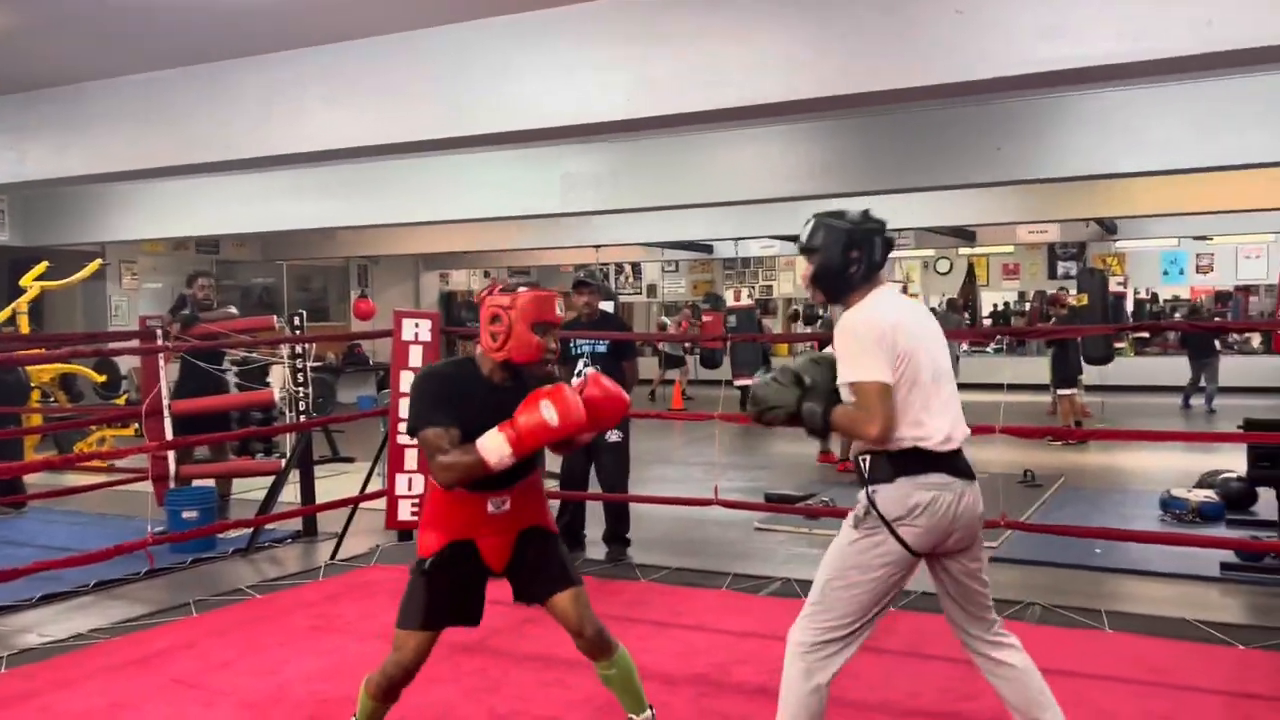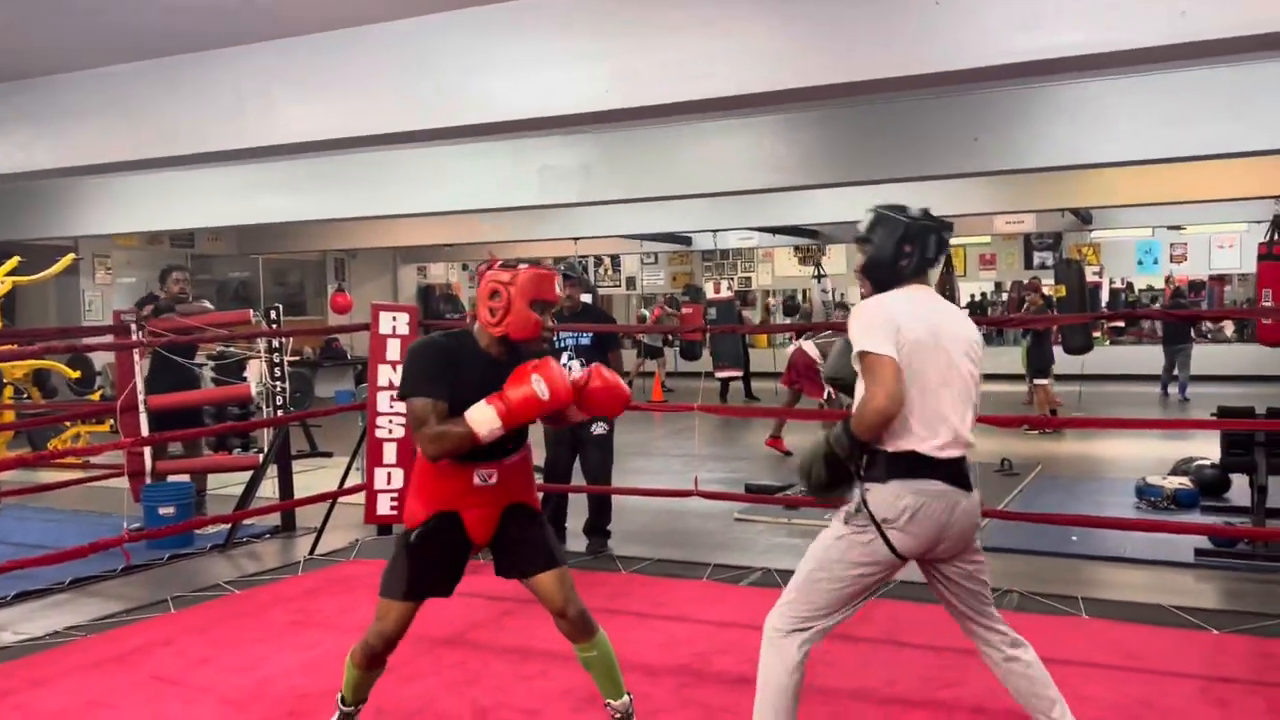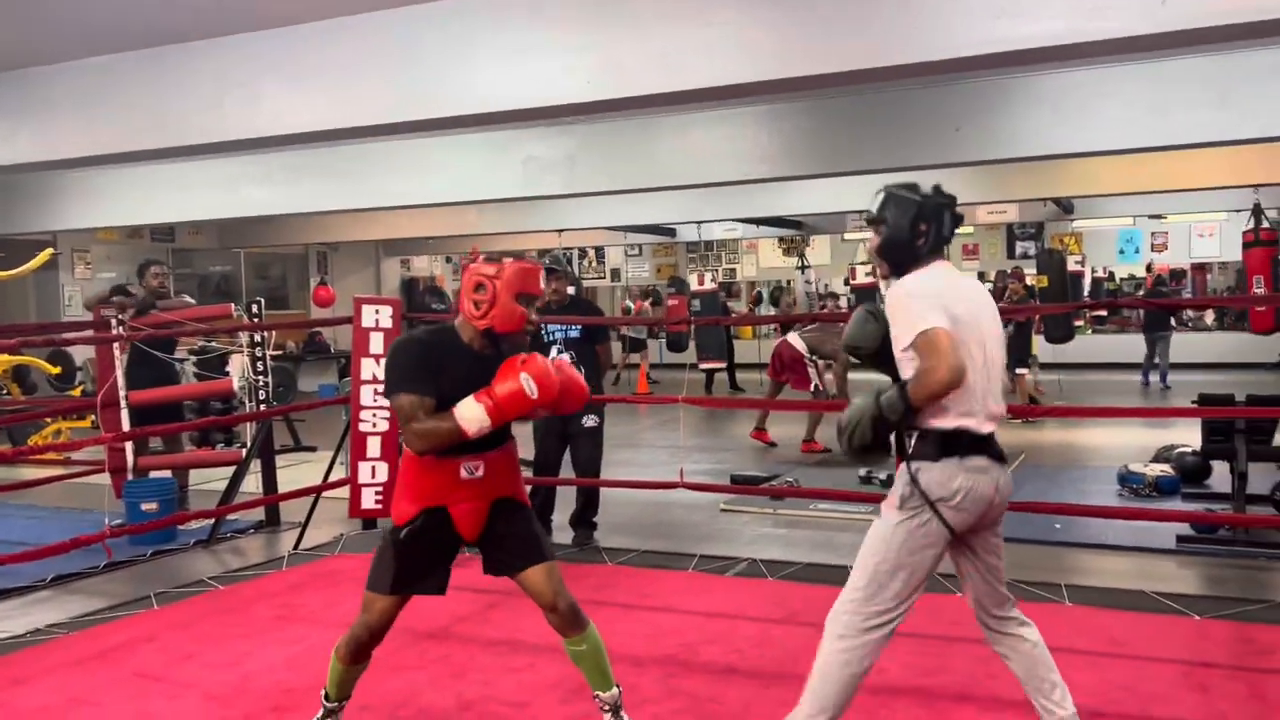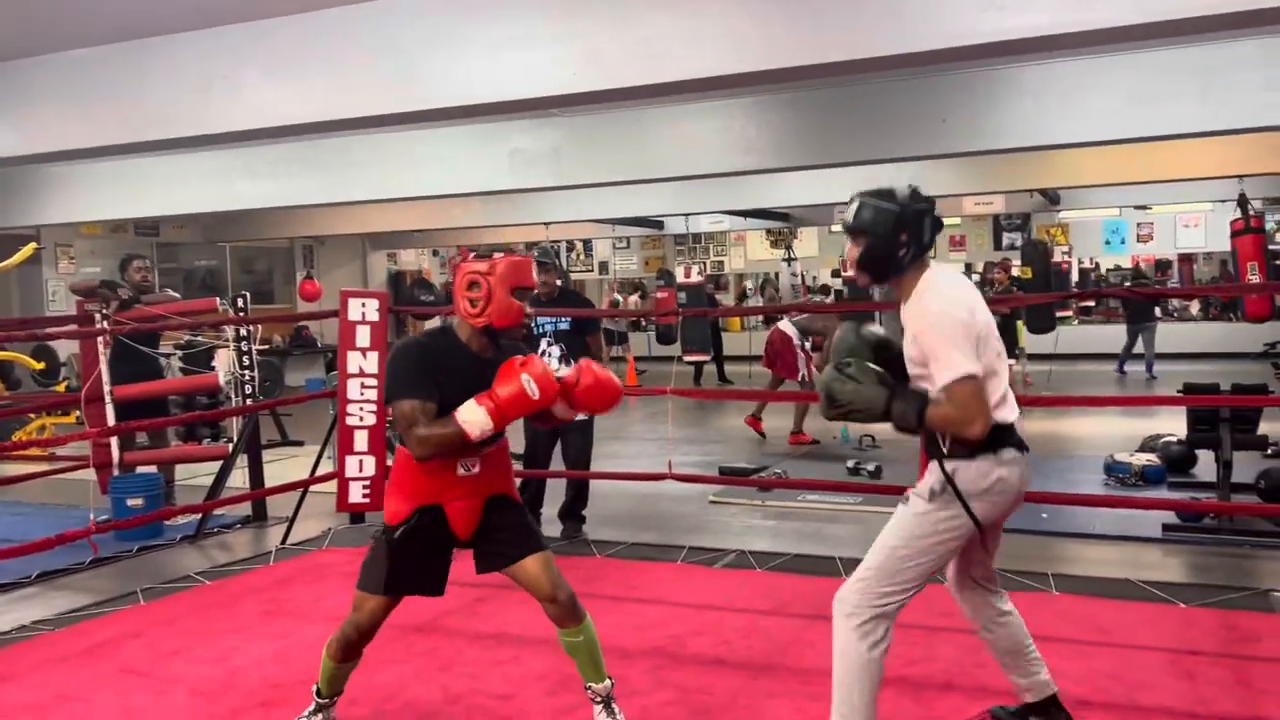
dt=0.2s
person 1, frame 1
left shoulder: (861, 322)
right shoulder: (915, 312)
left elbow: (874, 427)
left wrist: (803, 407)
right wrist: (834, 390)
left hip: (902, 497)
right hip: (958, 490)
left knee: (814, 641)
right knee: (987, 635)
person 1, frame 2
left shoulder: (876, 311)
right shoulder: (963, 323)
left elbow: (882, 404)
left wrist: (837, 445)
left hip: (892, 496)
right hip: (955, 495)
left knee: (788, 628)
right knee: (988, 629)
person 1, frame 3
left shoulder: (911, 290)
right shoulder: (976, 292)
left elbow: (947, 372)
left wrist: (883, 410)
right wrist: (891, 352)
left hip: (938, 473)
right hip: (987, 469)
left knee: (857, 621)
right knee: (999, 613)
person 1, frame 4
left shoulder: (932, 308)
right shoulder: (946, 285)
left elbow: (971, 419)
left wrist: (888, 405)
right wrist: (883, 354)
left hip: (969, 471)
right hip: (1001, 463)
left knee: (860, 605)
right knee: (977, 592)
person 2, frame 1
left shoulder: (533, 379)
right shoulder: (438, 383)
left elbow: (562, 442)
right elbow: (447, 470)
left wrist: (585, 413)
right wrist: (522, 432)
left hip: (524, 525)
right hip: (455, 532)
left knee: (590, 632)
right knee: (402, 663)
person 2, frame 2
left shoulder: (527, 355)
right shoulder: (433, 353)
left elbow: (549, 412)
right elbow: (431, 441)
left wrist: (584, 394)
right wrist: (510, 405)
left hip: (510, 500)
right hip: (441, 506)
left knee: (571, 611)
right knee: (384, 634)
person 2, frame 3
left shoulder: (508, 350)
right shoulder: (416, 350)
right elbow: (419, 437)
left wrist: (554, 392)
right wrist: (497, 400)
left hip: (497, 496)
right hip: (429, 502)
left knee: (562, 606)
right knee: (370, 625)
person 2, frame 4
left shoulder: (507, 349)
right shoulder: (416, 355)
left elbow: (538, 411)
right elbow: (420, 441)
left wrist: (576, 395)
right wrist: (498, 405)
left hip: (490, 494)
right hip: (423, 501)
left knee: (560, 598)
right knee: (362, 622)
person 3, frame 1
left shoulder: (617, 327)
right shoulder: (567, 330)
left elbow: (631, 374)
left knee: (614, 482)
right knee: (571, 479)
left ankle: (617, 541)
right ankle: (571, 537)
person 3, frame 2
left shoulder: (600, 319)
right shoulder: (550, 323)
left elbow: (616, 365)
left knee: (598, 474)
right knee: (555, 472)
left ankle: (598, 533)
right ankle: (553, 530)
person 3, frame 3
left shoulder: (588, 311)
right shoulder: (537, 316)
left elbow: (605, 357)
left wrist: (588, 384)
left hip: (585, 402)
left knee: (587, 467)
right knee: (544, 464)
left ankle: (584, 525)
right ankle: (538, 522)
person 3, frame 4
left shoulder: (578, 303)
right shoulder: (527, 309)
left elbow: (596, 350)
left knee: (577, 459)
right knee: (534, 456)
left ankle: (572, 516)
right ankle: (528, 513)
person 4, frame 1
left shoulder: (223, 313)
right shoulder: (183, 317)
left elbow: (232, 315)
left wrist: (194, 318)
right wrist: (176, 310)
left hip: (214, 389)
right hip: (185, 389)
left knee: (220, 450)
right knee: (182, 454)
left ankle: (223, 511)
person 4, frame 2
left shoulder: (196, 307)
right shoulder: (155, 311)
left elbow: (208, 309)
left wrist: (169, 307)
right wrist: (145, 302)
left hip: (186, 384)
right hip: (157, 385)
left knee: (193, 447)
right knee: (157, 449)
left ankle: (200, 506)
person 4, frame 3
left shoulder: (176, 302)
right shoulder: (131, 304)
left elbow: (190, 305)
right elbow: (90, 304)
left wrist: (150, 305)
right wrist: (117, 291)
left hip: (166, 379)
right hip: (137, 380)
left knee: (174, 441)
right knee: (138, 444)
left ankle: (183, 501)
person 4, frame 4
left shoulder: (158, 297)
right shoulder: (114, 297)
left elbow: (175, 298)
right elbow: (75, 287)
left wrist: (136, 300)
right wrist: (109, 286)
left hip: (150, 374)
right hip: (120, 376)
left knee: (159, 437)
right knee: (124, 440)
left ankle: (169, 496)
